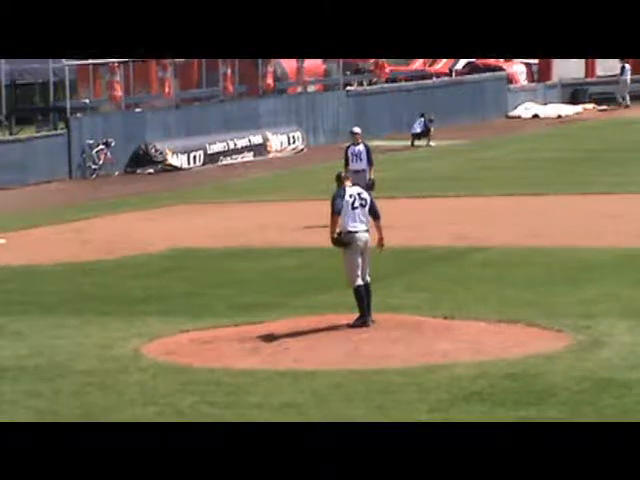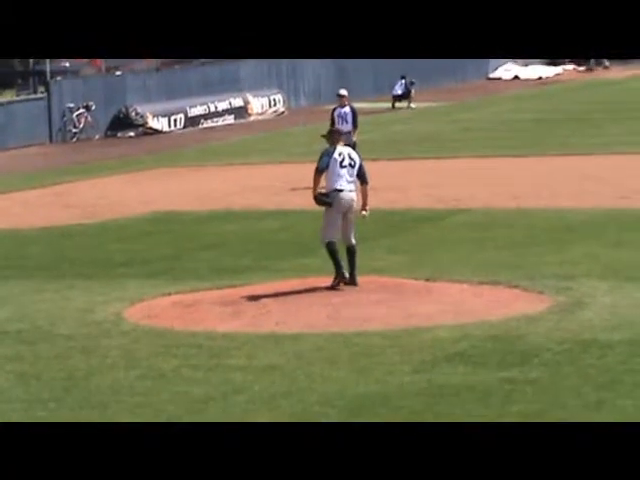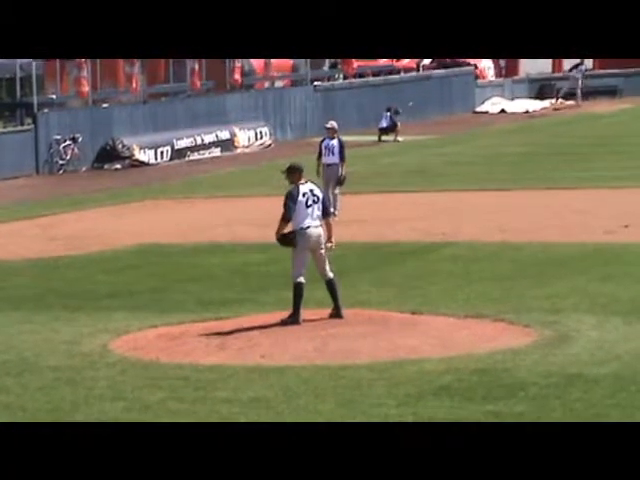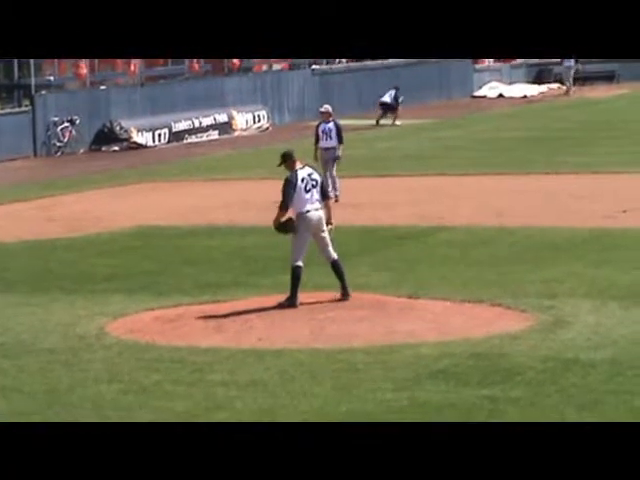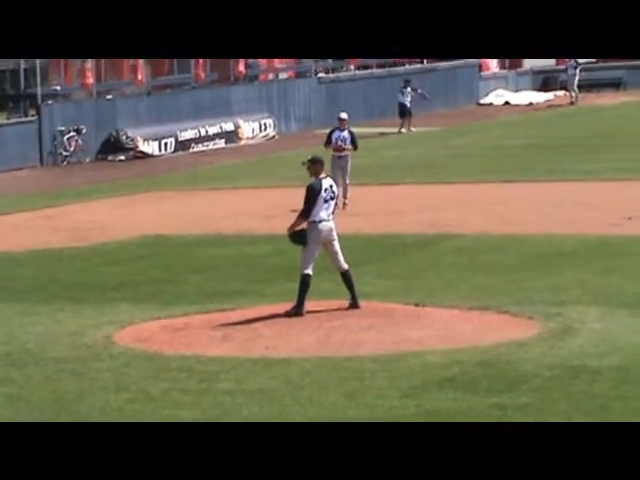
dt=1s
person 1, frame 1
left shoulder: (340, 193)
right shoulder: (364, 192)
left elbow: (336, 213)
right elbow: (376, 216)
left wrist: (332, 233)
right wrist: (380, 236)
left hip: (351, 237)
right hip: (365, 235)
left knee: (355, 279)
right knee: (365, 276)
left ankle: (364, 317)
right ankle: (368, 314)
person 1, frame 2
left shoulder: (330, 151)
right shoulder: (354, 154)
left elbow: (319, 171)
right elbow: (364, 181)
left wrist: (314, 191)
right wrist: (365, 203)
left hip: (337, 196)
right hip: (352, 196)
left knee: (328, 236)
right knee: (349, 238)
left ankle: (340, 272)
right ankle: (352, 276)
person 1, frame 3
left shoulder: (293, 192)
right shoulder: (316, 189)
left elbow: (287, 217)
right elbow: (327, 215)
left wrist: (278, 232)
right wrist: (330, 236)
left hip: (303, 234)
right hip: (318, 232)
left knee: (298, 275)
right knee: (326, 272)
left ankle: (296, 315)
right ankle: (337, 308)
person 1, frame 4
left shoulder: (291, 178)
right shoulder: (314, 173)
left elbow: (286, 205)
right elbow: (326, 197)
left wrist: (277, 219)
right wrist: (329, 218)
left hip: (304, 218)
right hip: (319, 215)
left knee: (297, 259)
right knee: (330, 254)
left ankle: (293, 298)
right ankle: (345, 289)
person 1, frame 5
left shoulder: (314, 186)
right shoulder: (333, 184)
left elbow: (306, 213)
left wrist: (292, 227)
left hip: (316, 227)
right hip: (330, 225)
left knee: (306, 268)
right knee: (341, 264)
left ankle: (300, 307)
right ankle: (354, 299)
